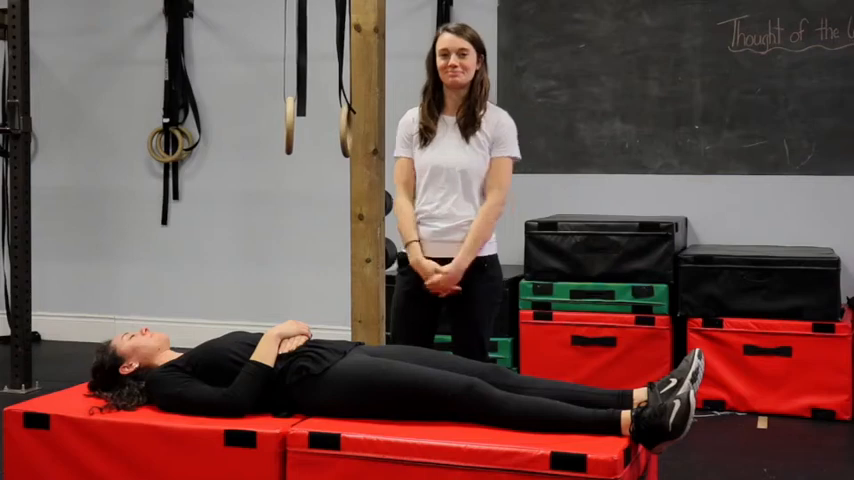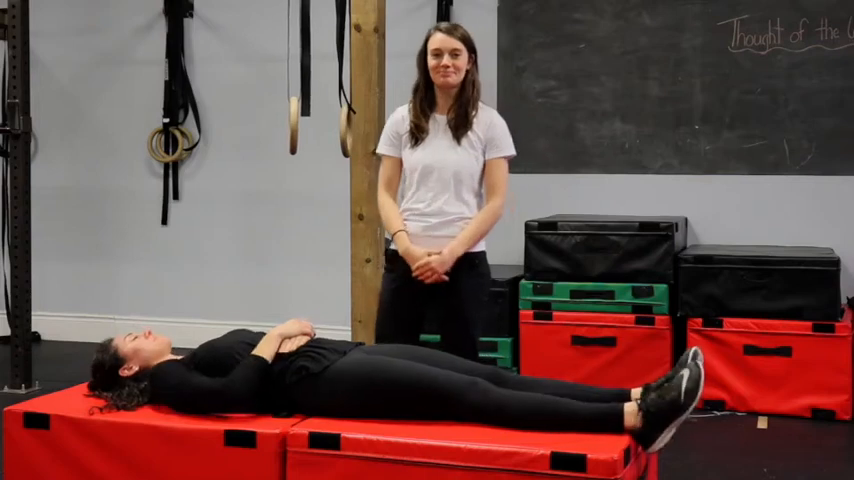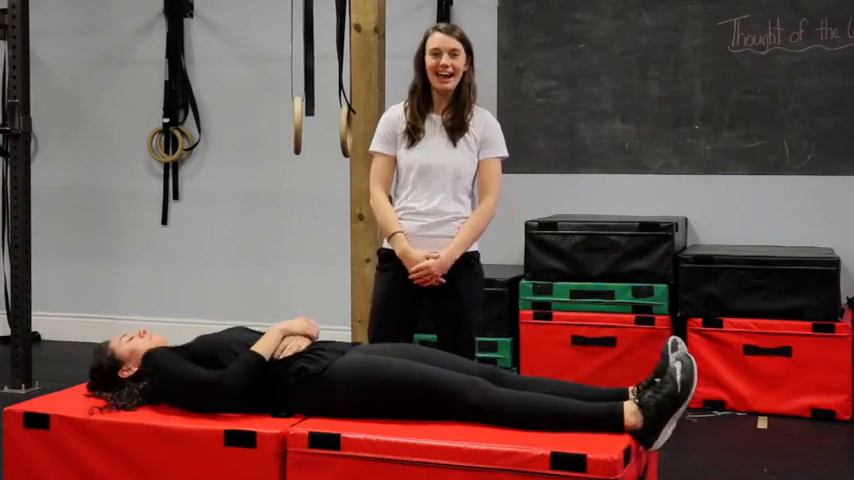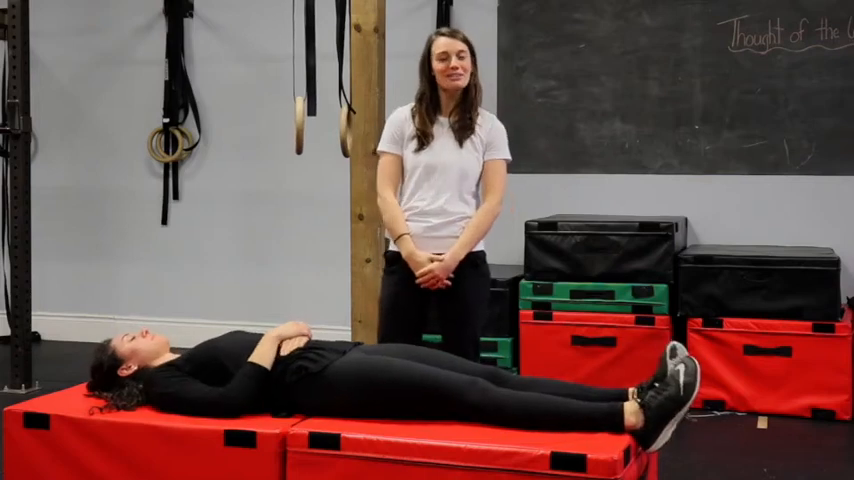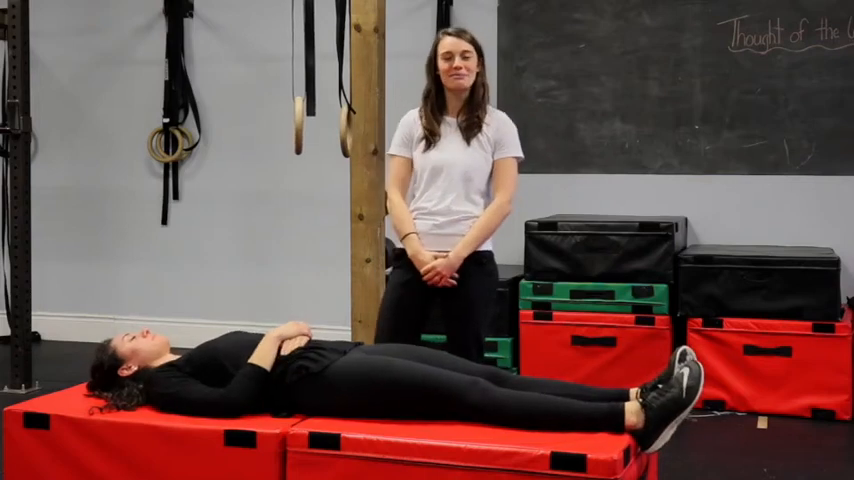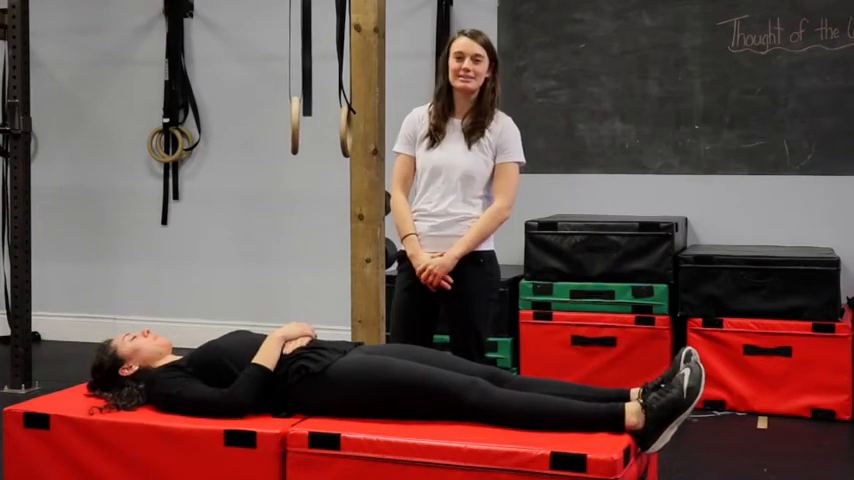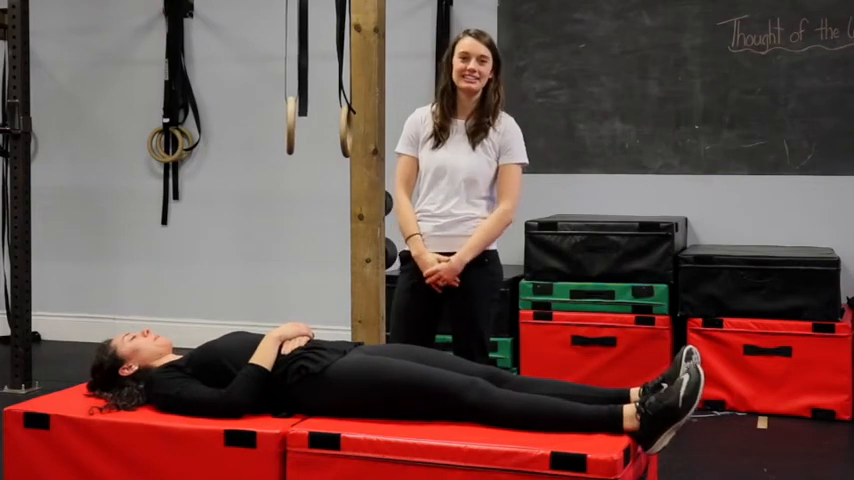
dt=0.3s
person 1, frame 1
left shoulder: (193, 359)
right shoulder: (167, 384)
right elbow: (237, 402)
left wrist: (285, 337)
right wrist: (274, 339)
left hip: (341, 355)
right hip: (319, 383)
left knee: (490, 375)
right knee: (473, 397)
left ankle: (640, 397)
right ankle: (633, 424)
person 1, frame 2
left shoulder: (192, 358)
right shoulder: (168, 382)
right elbow: (234, 393)
left wrist: (287, 337)
right wrist: (275, 335)
left hip: (340, 356)
right hip: (318, 383)
left knee: (491, 376)
right knee: (472, 398)
left ankle: (638, 397)
right ankle: (633, 421)
person 1, frame 3
left shoulder: (186, 354)
right shoulder: (164, 372)
right elbow: (230, 387)
left wrist: (287, 338)
right wrist: (277, 332)
left hip: (341, 356)
right hip: (316, 383)
left knee: (490, 376)
right knee: (472, 398)
left ankle: (634, 395)
right ankle: (633, 419)
person 1, frame 4
left shoulder: (192, 358)
right shoulder: (164, 384)
right elbow: (235, 400)
left wrist: (283, 337)
right wrist: (273, 339)
left hip: (339, 355)
right hip: (320, 384)
left knee: (490, 376)
right knee: (472, 397)
left ankle: (635, 395)
right ankle: (633, 419)
person 1, frame 5
left shoulder: (192, 359)
right shoulder: (165, 384)
right elbow: (236, 400)
left wrist: (282, 337)
right wrist: (274, 339)
left hip: (340, 355)
right hip: (318, 383)
left knee: (490, 376)
right knee: (472, 397)
left ankle: (636, 396)
right ankle: (633, 419)
person 1, frame 6
left shoulder: (192, 359)
right shoulder: (166, 386)
right elbow: (239, 402)
left wrist: (284, 336)
right wrist: (276, 339)
left hip: (338, 355)
right hip: (321, 384)
left knee: (491, 375)
right knee: (472, 396)
left ankle: (638, 396)
right ankle: (634, 419)
person 1, frame 7
left shoulder: (193, 358)
right shoulder: (166, 385)
right elbow: (236, 402)
left wrist: (283, 337)
right wrist: (273, 340)
left hip: (340, 355)
right hip: (318, 383)
left knee: (490, 375)
right knee: (472, 397)
left ankle: (636, 396)
right ankle: (632, 421)
person 2, frame 1
left shoulder: (497, 122)
right shoulder: (412, 122)
left elbow: (495, 201)
right elbow: (403, 196)
left wrist: (458, 265)
right wrist: (417, 257)
left hip: (476, 265)
right hip: (418, 264)
left knee: (471, 365)
person 2, frame 2
left shoulder: (489, 123)
right shoulder: (402, 120)
left elbow: (495, 202)
right elbow: (386, 194)
left wrist: (449, 255)
right wrist: (407, 248)
left hip: (464, 262)
right hip: (404, 259)
person 2, frame 3
left shoulder: (483, 124)
right shoulder: (396, 118)
left elbow: (488, 201)
right elbow: (378, 193)
left wrist: (448, 257)
right wrist: (405, 250)
left hip: (459, 261)
right hip: (398, 258)
person 2, frame 4
left shoulder: (488, 127)
right shoulder: (403, 120)
left elbow: (492, 202)
right elbow: (385, 194)
left wrist: (451, 258)
right wrist: (411, 252)
left hip: (466, 262)
right hip: (405, 260)
left knee: (462, 362)
person 2, frame 5
left shoulder: (498, 125)
right shoulder: (413, 122)
left elbow: (503, 201)
right elbow: (395, 195)
left wrist: (455, 256)
right wrist: (416, 251)
left hip: (472, 261)
right hip: (413, 258)
left knee: (465, 362)
person 2, frame 6
left shoulder: (501, 128)
right shoulder: (418, 120)
left elbow: (502, 206)
right elbow: (398, 193)
left wrist: (450, 257)
right wrist: (415, 253)
left hip: (473, 261)
right hip: (416, 259)
left knee: (468, 362)
person 2, frame 7
left shoulder: (504, 129)
right shoulder: (421, 121)
left elbow: (506, 207)
right elbow: (402, 194)
left wrist: (458, 261)
right wrist: (421, 253)
left hip: (476, 262)
right hip: (419, 260)
left knee: (470, 362)
